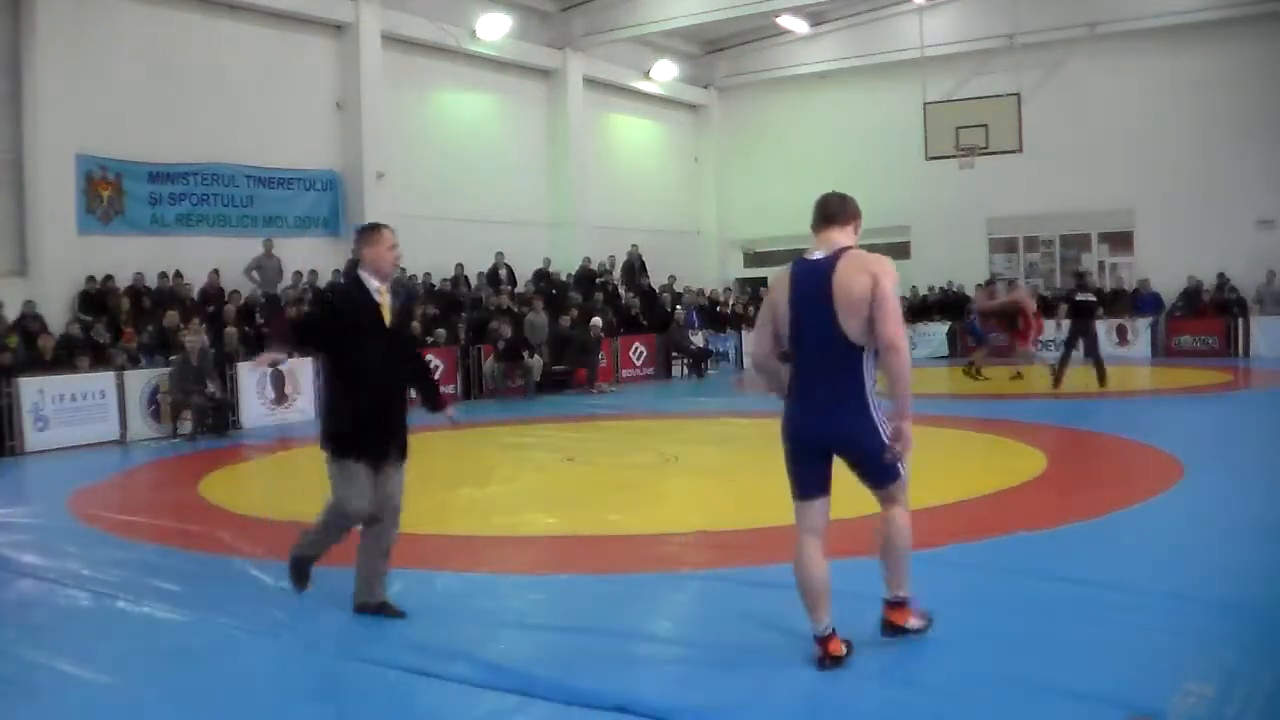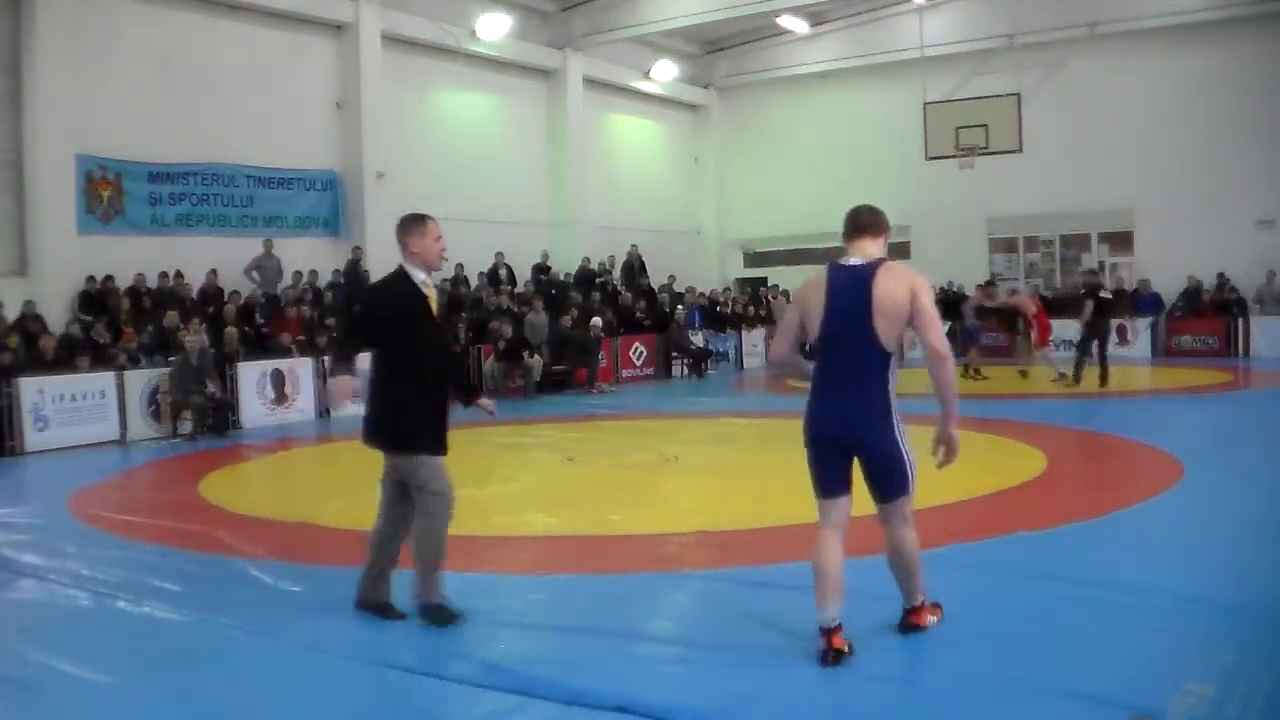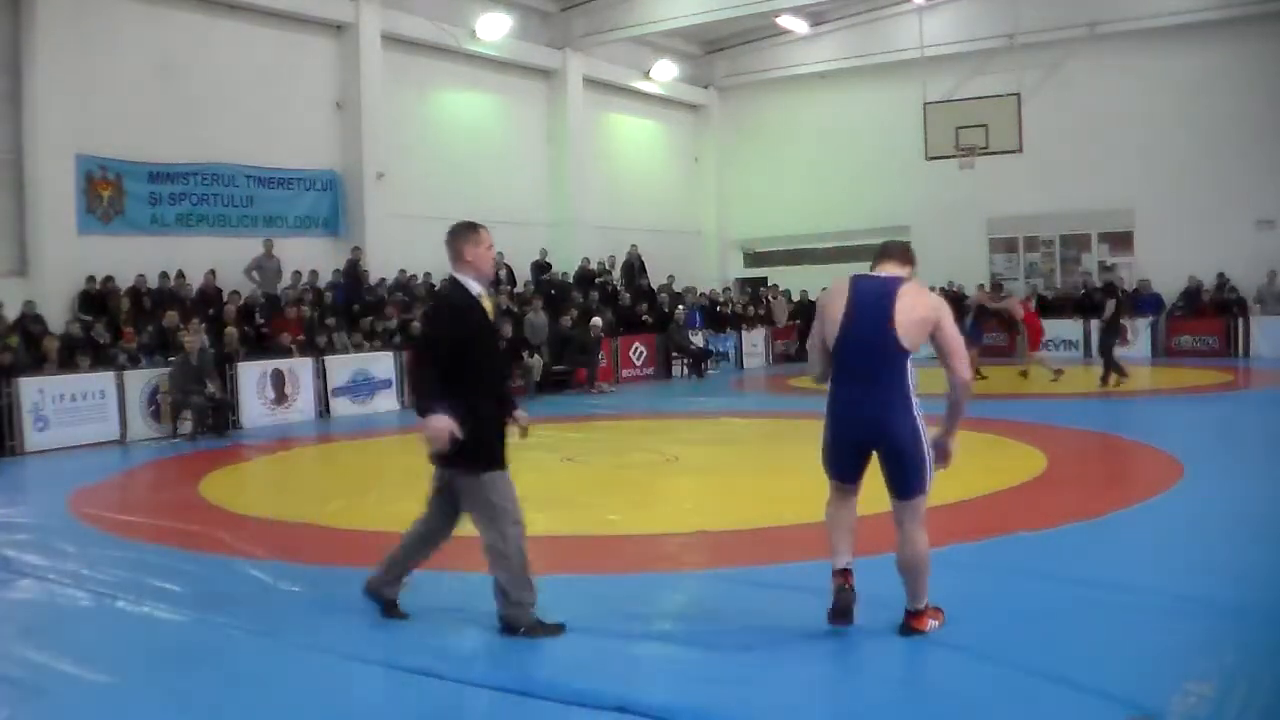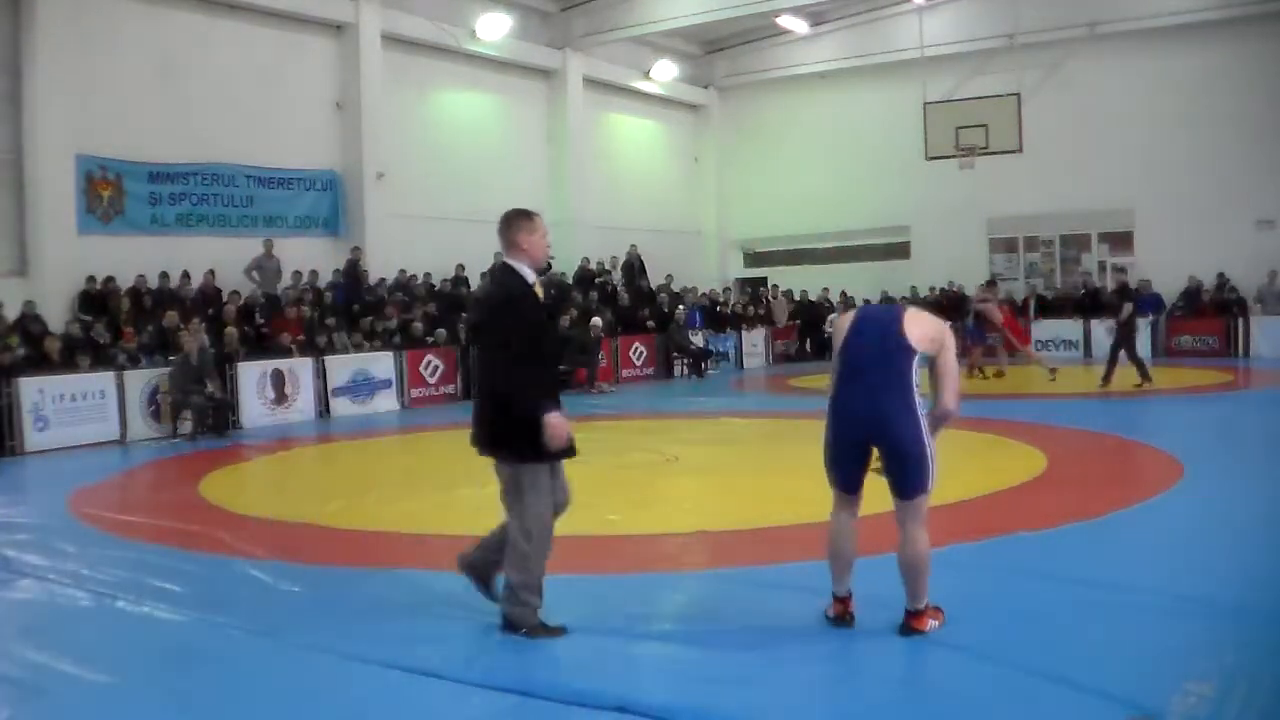
dt=0.2s
person 1, frame 1
left shoulder: (784, 280)
right shoulder: (873, 267)
left elbow: (762, 358)
right elbow: (892, 341)
right wrist: (904, 416)
left hip: (801, 417)
right hip: (855, 413)
left knee: (810, 530)
right knee: (894, 502)
left ankle: (825, 638)
right ankle: (898, 607)
person 1, frame 2
left shoulder: (813, 286)
right shoulder: (906, 280)
left elbow: (779, 357)
right elbow: (939, 353)
right wrist: (949, 423)
left hip: (823, 417)
right hip: (875, 418)
left knee: (830, 526)
right knee: (897, 520)
left ankle: (832, 633)
right ankle: (916, 610)
person 1, frame 3
left shoulder: (834, 294)
right shoulder: (928, 301)
left elbow: (817, 370)
right elbow: (962, 377)
right wrist: (947, 433)
left hip: (844, 411)
right hip: (896, 413)
left knee: (841, 496)
right knee: (910, 520)
left ankle: (841, 577)
right ankle: (917, 612)
person 1, frame 4
left shoulder: (847, 321)
right shoulder: (934, 327)
right elbow: (947, 406)
right wrist: (912, 444)
left hip: (846, 407)
right hip: (898, 407)
left knee: (844, 506)
right knee: (912, 520)
left ankle: (841, 602)
right ankle: (917, 612)
person 2, frame 1
left shoulder: (396, 303)
right shoulder: (339, 299)
left elbow: (409, 358)
right elbow: (303, 334)
left wrist: (436, 400)
right wrist: (281, 351)
left hip: (388, 427)
right hip: (349, 426)
left knee: (387, 509)
right knee: (351, 506)
left ankle: (371, 594)
right ankle: (305, 551)
person 2, frame 2
left shoulder: (430, 294)
right shoulder: (387, 292)
right elbow: (351, 333)
left wrist: (471, 394)
right wrist: (341, 371)
left hip: (426, 419)
right hip: (400, 420)
left knee: (399, 509)
right knee: (436, 497)
left ankle: (372, 592)
right ankle: (429, 596)
person 2, frame 3
left shoulder: (475, 302)
right shoulder: (447, 305)
right elbow: (422, 366)
left wrist: (508, 408)
right wrist: (433, 412)
left hip: (476, 433)
right hip: (464, 437)
left knee: (440, 518)
right knee: (505, 522)
left ankle: (384, 583)
right ankle: (518, 615)
person 2, frame 4
left shoulder: (517, 287)
right shoulder: (509, 291)
right elbow: (508, 364)
left wrist: (544, 409)
right wrist: (545, 411)
left hip: (525, 422)
right hip: (517, 425)
left knee: (552, 500)
right knee: (533, 518)
left ankle: (481, 560)
right ankle: (520, 613)
